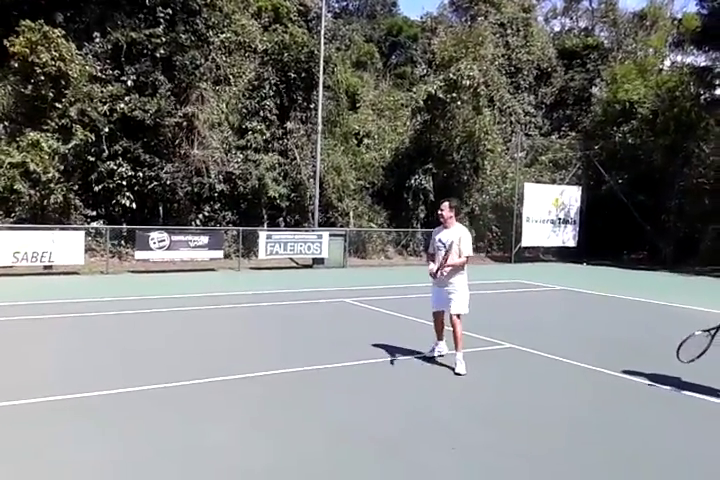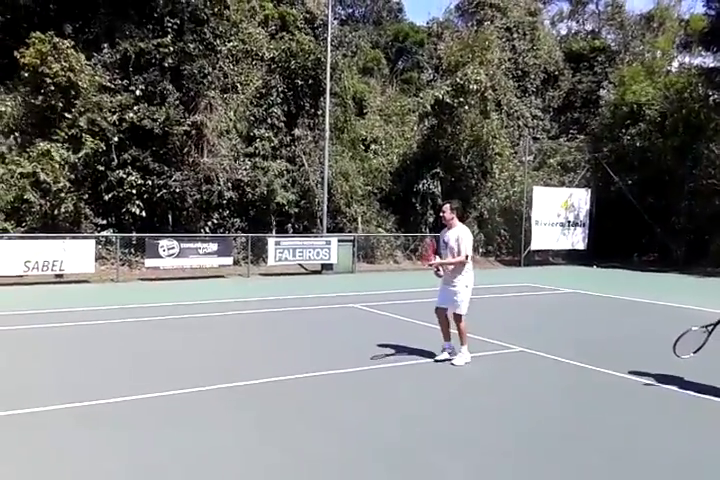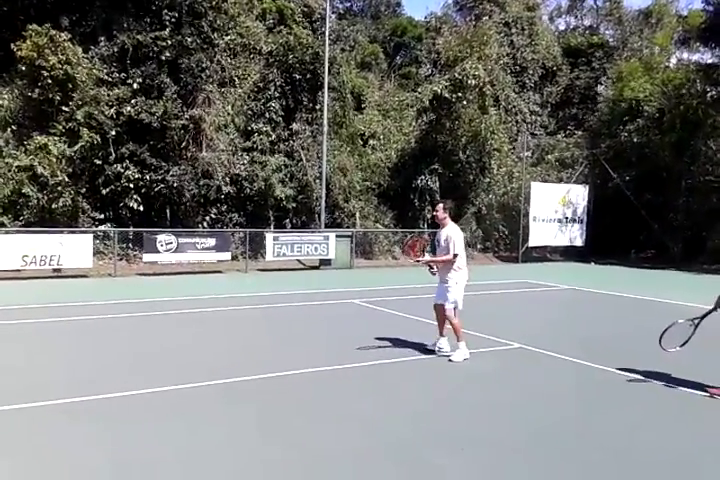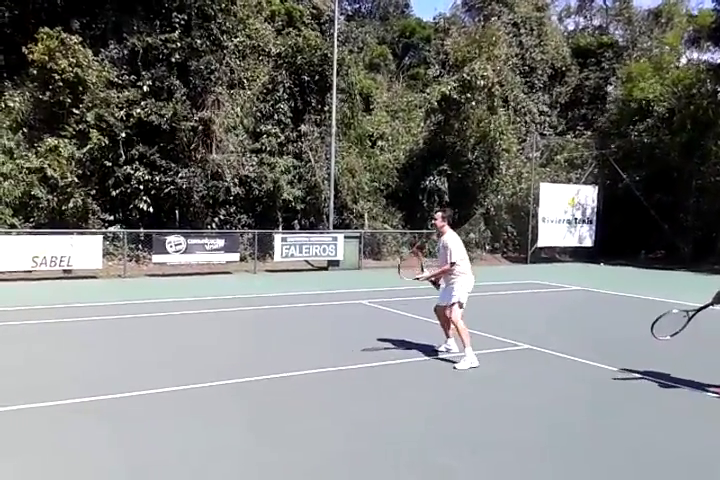
dt=0.4s
person 1, frame 1
left shoulder: (462, 232)
right shoulder: (436, 231)
left elbow: (464, 259)
right elbow: (430, 254)
left wrist: (448, 263)
right wrist: (431, 265)
left hip: (456, 282)
right hip: (438, 282)
left knee: (455, 319)
right knee: (437, 315)
left ankle: (459, 359)
right ankle: (440, 345)
person 1, frame 2
left shoulder: (463, 233)
right shoulder: (444, 232)
left elbow: (463, 259)
left wrist: (441, 263)
right wrist: (439, 265)
left hip: (461, 281)
right hip: (447, 280)
left knee: (457, 315)
right knee: (440, 311)
left ankle: (464, 351)
right ankle: (449, 348)
person 1, frame 3
left shoulder: (453, 232)
right shoulder: (441, 231)
left elbow: (453, 257)
left wrist: (431, 260)
right wrist: (433, 263)
left hip: (455, 277)
right hip: (445, 277)
left knee: (449, 312)
right knee: (438, 307)
left ankle: (462, 347)
right ankle: (442, 342)
person 1, frame 4
left shoulder: (450, 239)
right shoulder: (443, 238)
left elbow: (449, 267)
left wrist: (429, 275)
right wrist: (436, 276)
left hip: (461, 281)
right hip: (452, 282)
left knee: (455, 317)
right knee: (439, 309)
left ankle: (470, 356)
right ankle: (450, 343)
